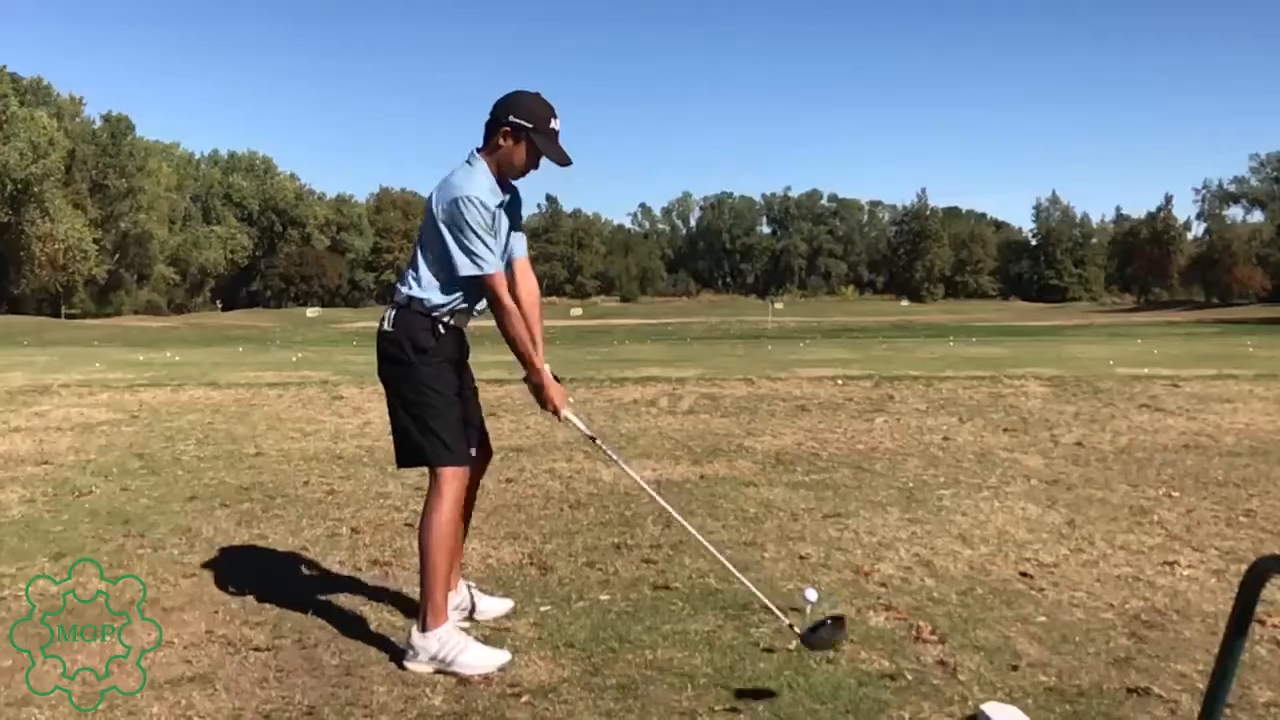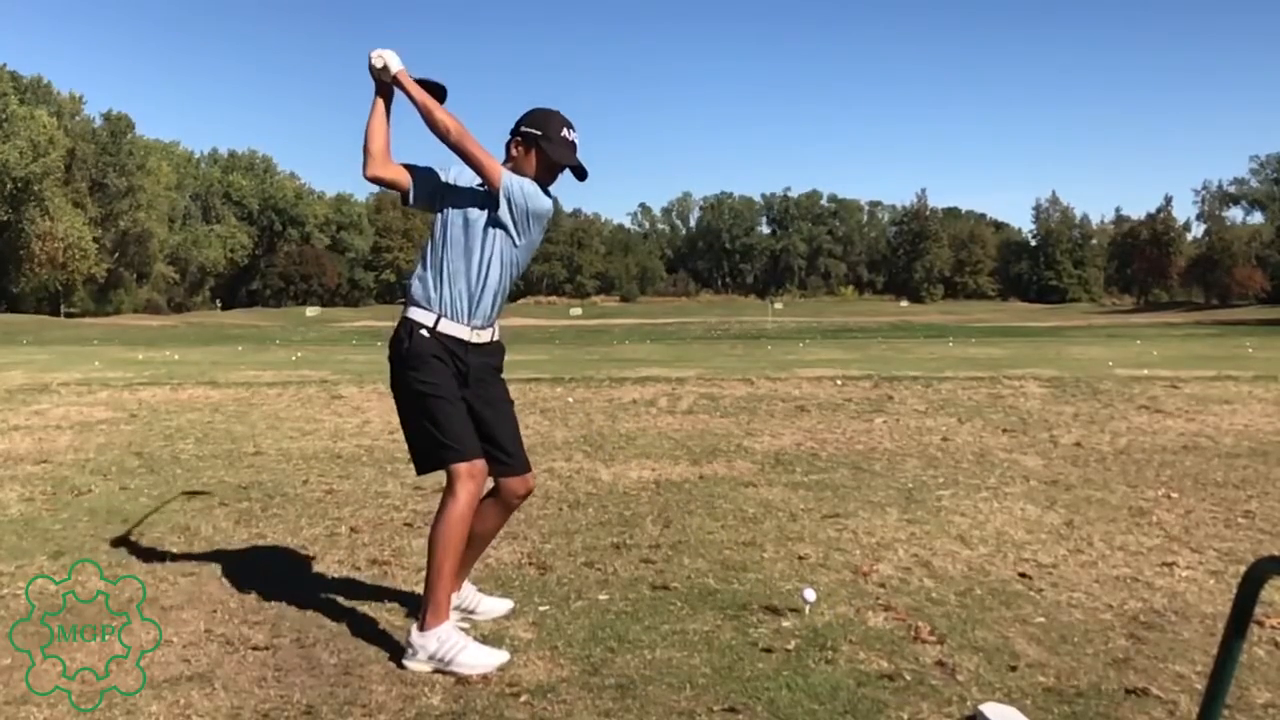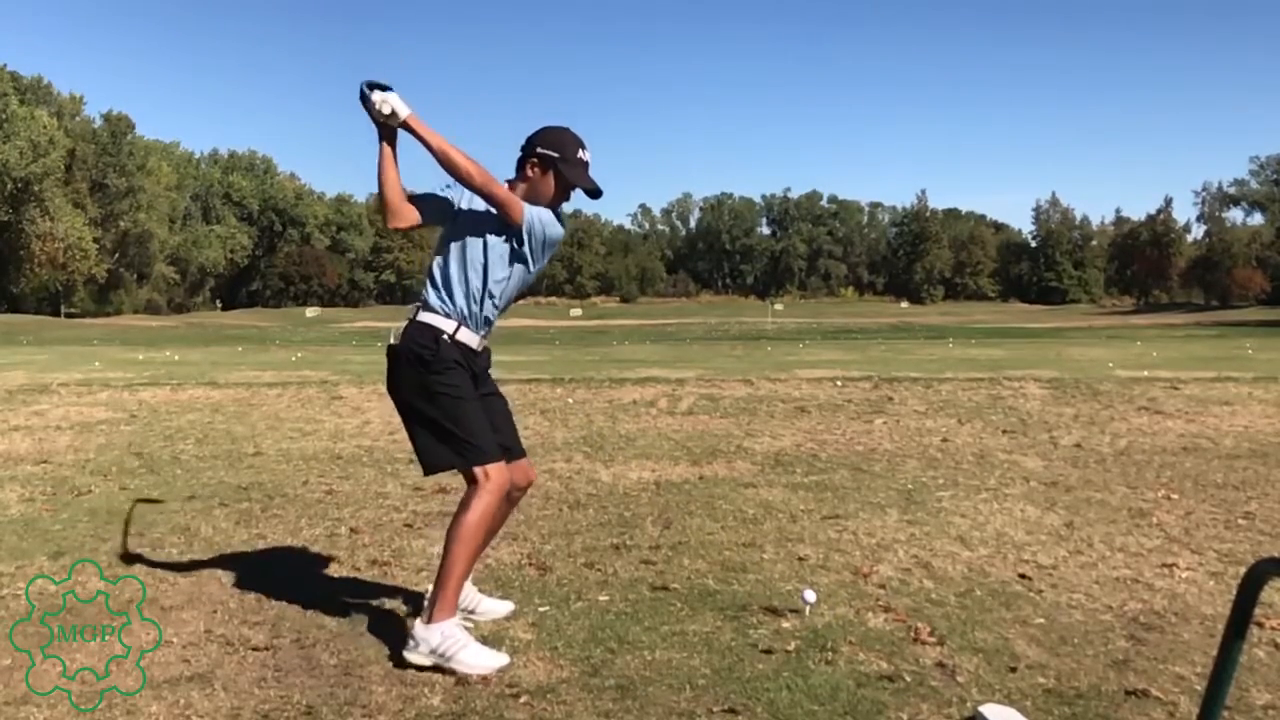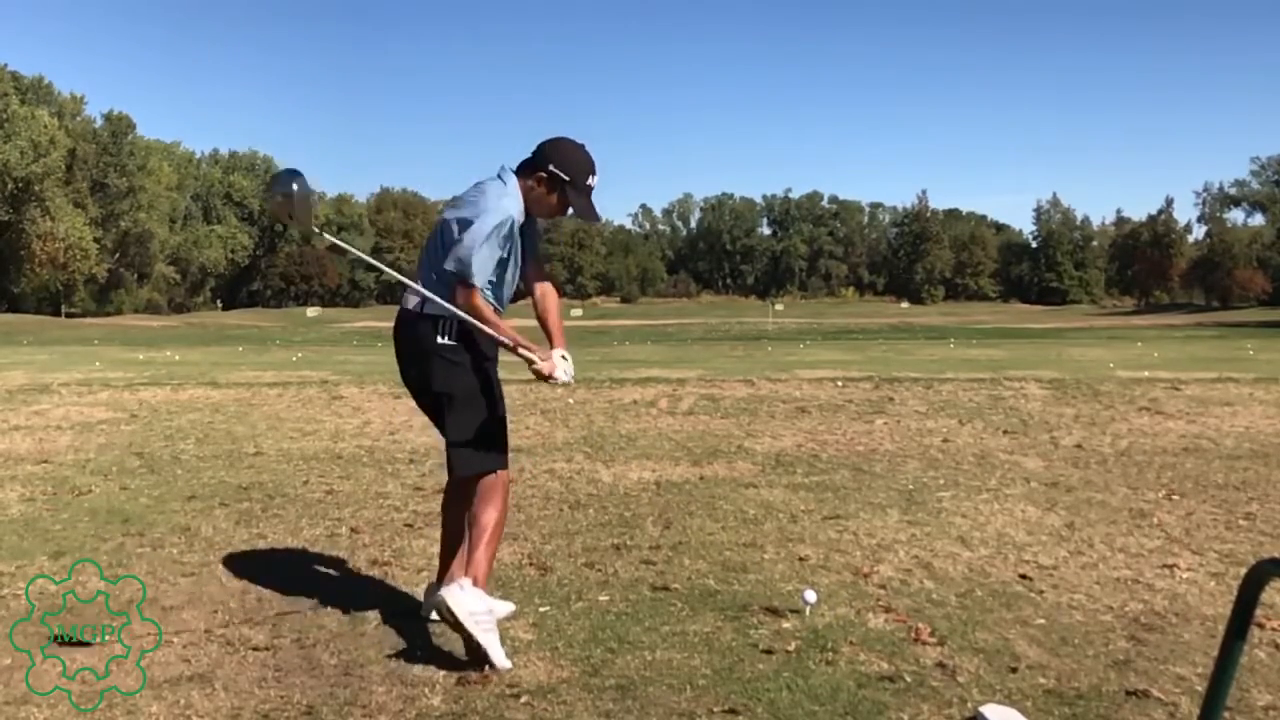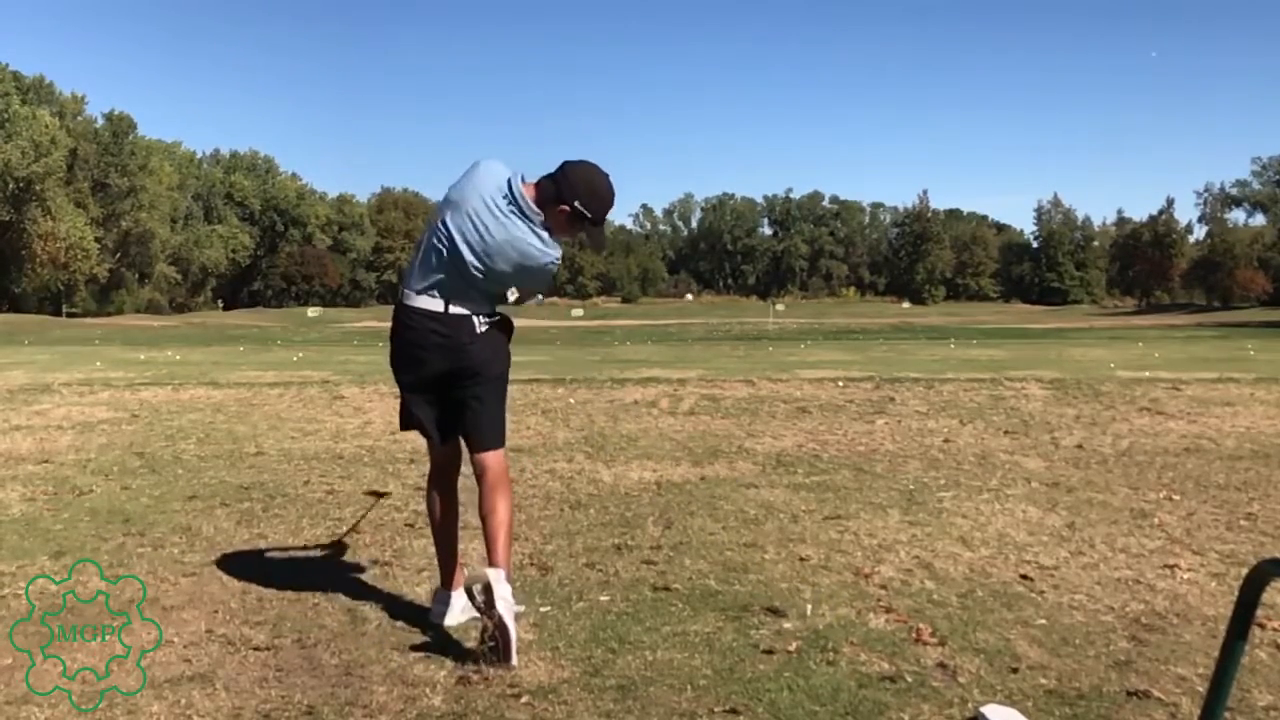
dt=1s
person 1, frame 1
left shoulder: (505, 195)
right shoulder: (469, 195)
left elbow: (522, 278)
right elbow: (497, 295)
left wrist: (541, 359)
right wrist: (536, 374)
left hip: (442, 337)
right hip: (418, 337)
left knee: (475, 459)
right knee: (450, 473)
left ankle: (450, 589)
right ankle: (432, 633)
person 1, frame 2
left shoulder: (536, 206)
right shoulder: (453, 183)
left elbow: (460, 140)
right elbow: (378, 169)
left wrist: (405, 80)
right wrist: (383, 91)
left hip: (479, 353)
right hip: (426, 346)
left knee: (515, 483)
right knee: (468, 475)
left ankle: (453, 588)
right ankle: (431, 632)
person 1, frame 3
left shoulder: (549, 230)
right shoulder: (466, 200)
left elbow: (481, 182)
right elbow: (397, 217)
left wrist: (411, 121)
right wrist: (387, 137)
left hip: (468, 357)
right hip: (430, 350)
left knee: (519, 478)
right knee: (490, 477)
left ankle: (452, 587)
right ankle: (436, 626)
person 1, frame 4
left shoulder: (519, 209)
right shoulder: (498, 209)
left elbow: (540, 282)
right elbow: (466, 299)
left wrist: (556, 347)
right wrist: (529, 351)
left hip: (435, 337)
right hip: (446, 338)
left knee: (474, 462)
right knee: (491, 473)
left ankle: (449, 583)
right ankle: (470, 591)
person 1, frame 5
left shoulder: (485, 172)
right shoulder: (541, 254)
left hip: (413, 328)
right hip: (473, 338)
left knee: (443, 461)
right knee: (490, 463)
left ankle: (451, 592)
right ankle: (498, 579)
